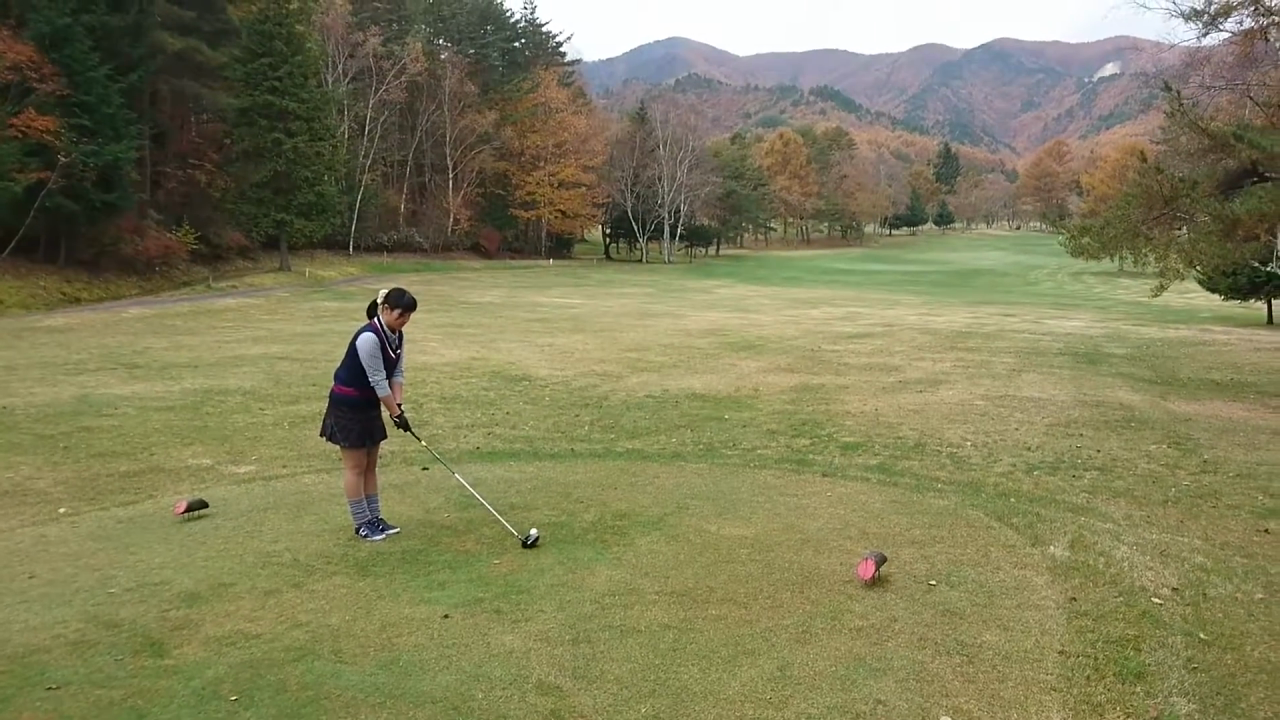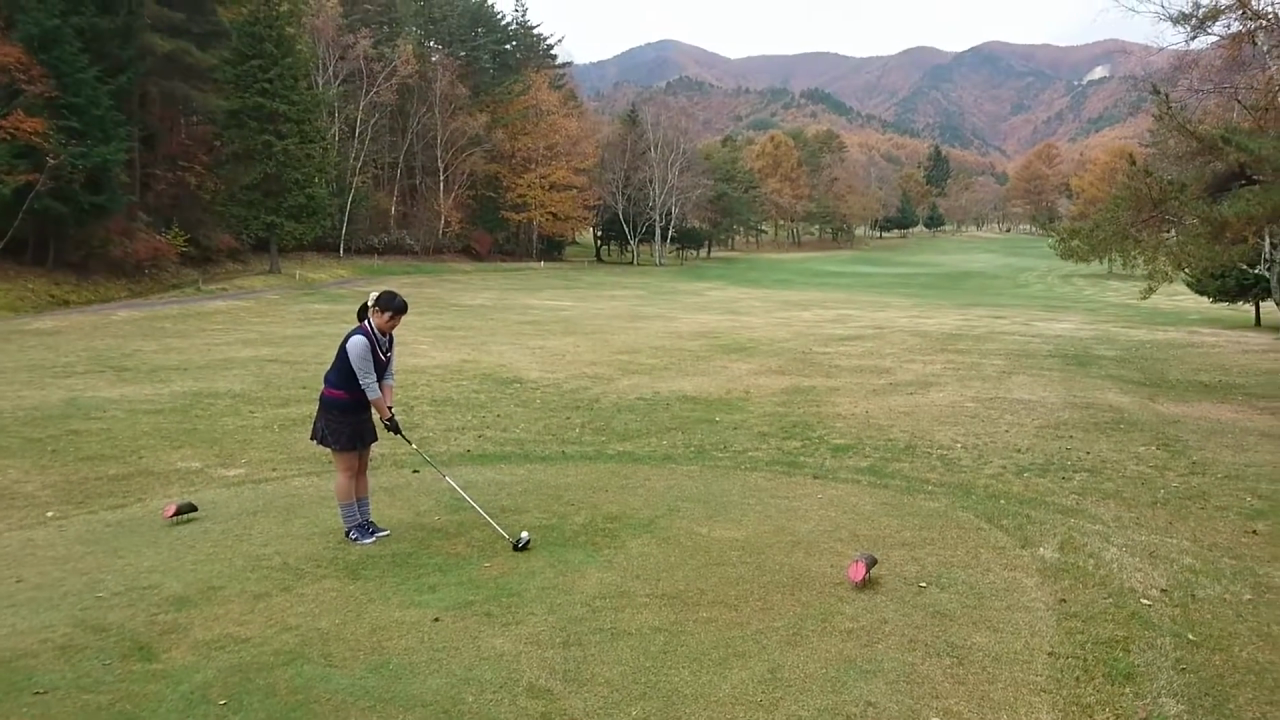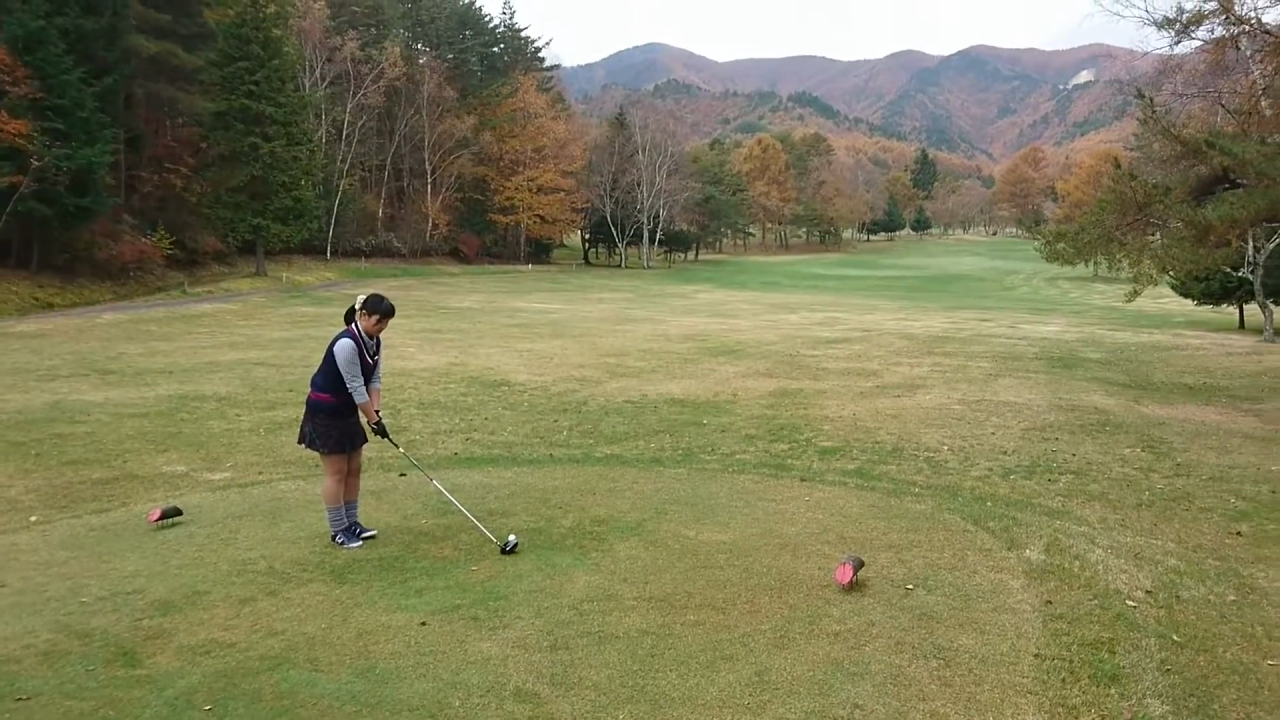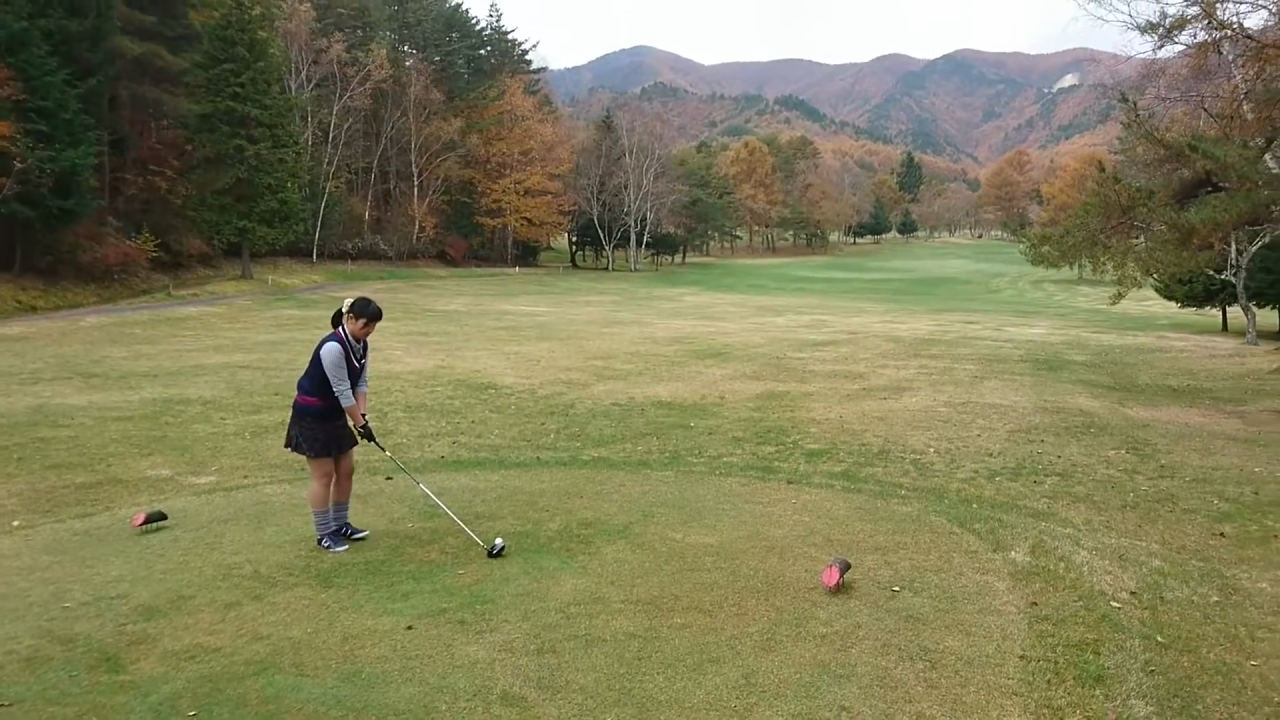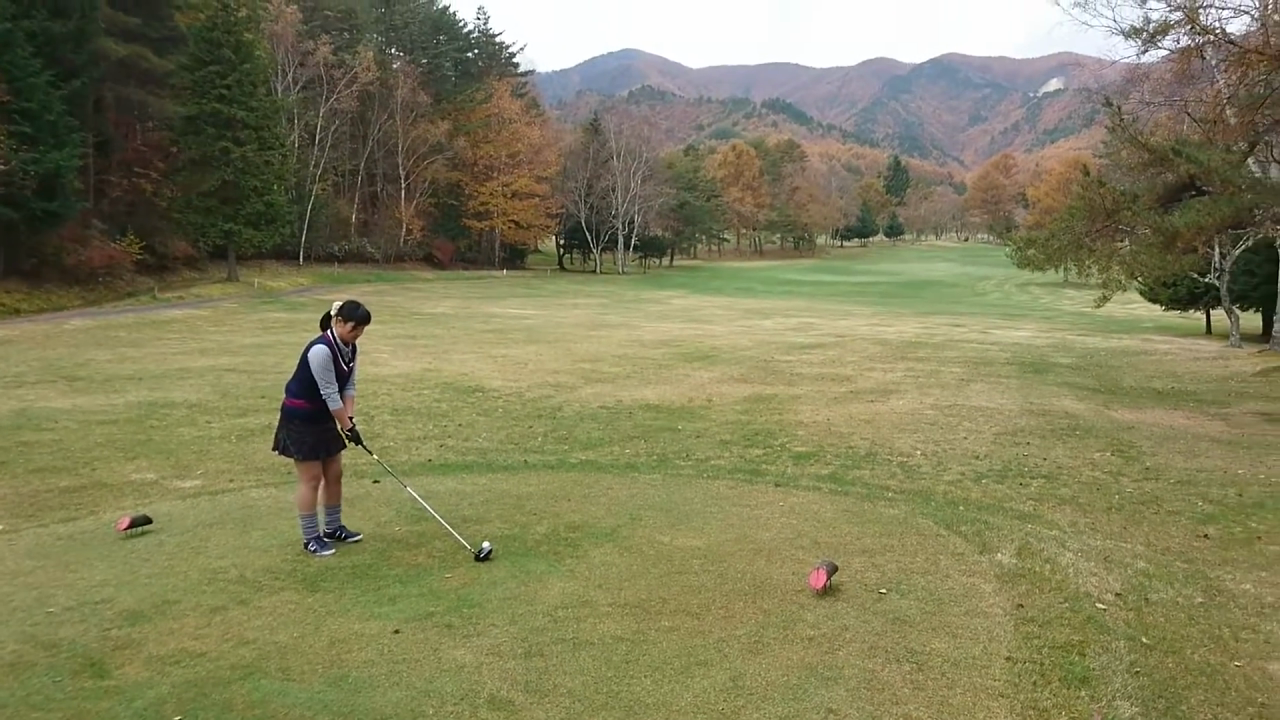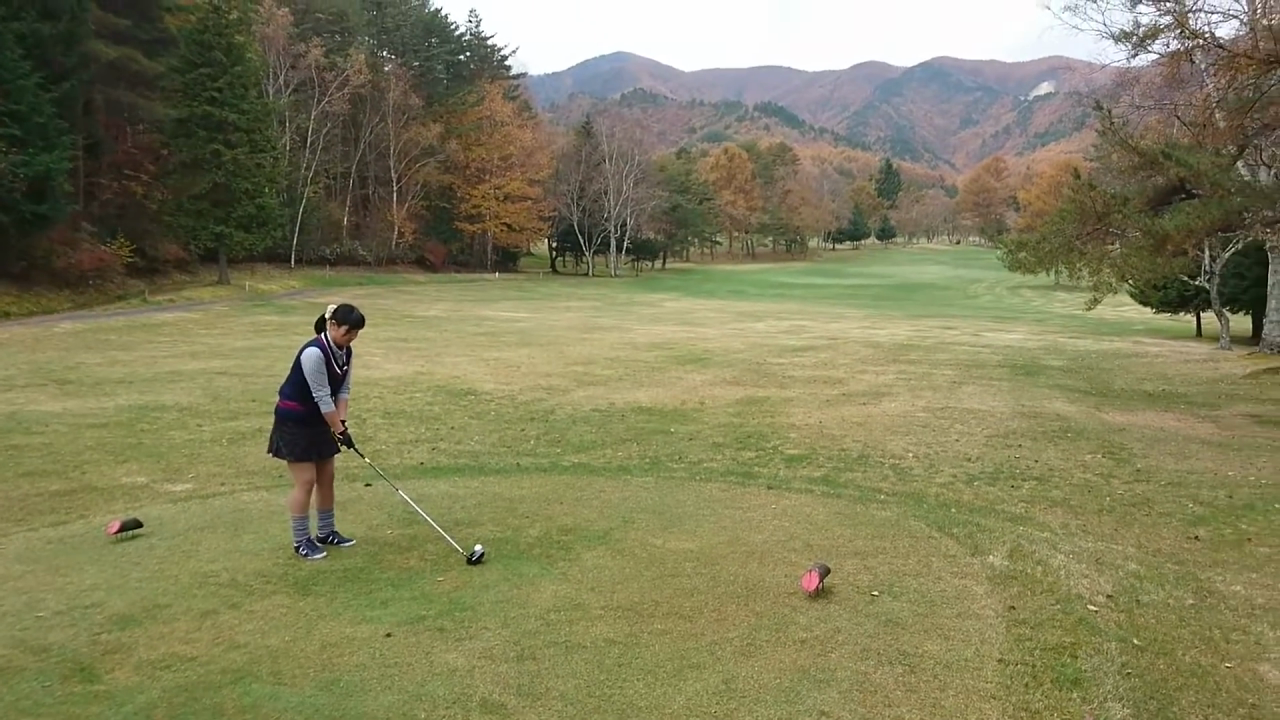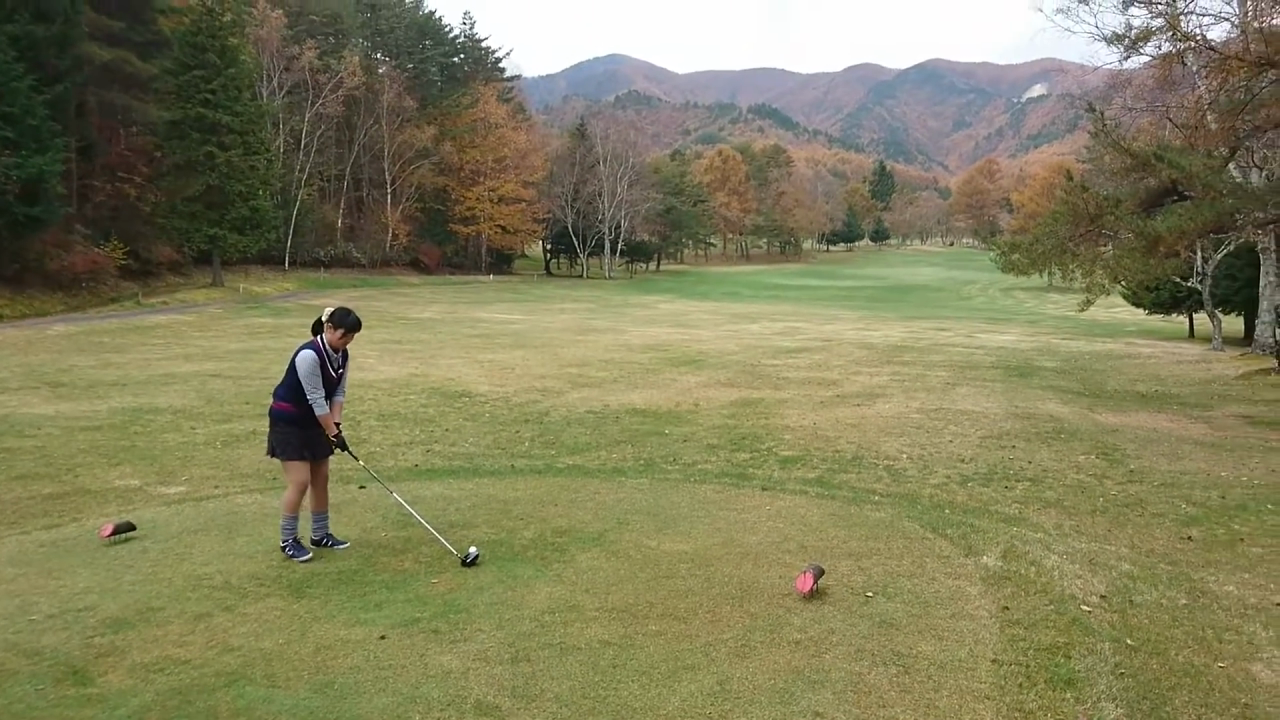
dt=0.1s
person 1, frame 1
left shoulder: (397, 336)
right shoulder: (369, 338)
left elbow: (396, 373)
right elbow: (378, 381)
left wrist: (399, 406)
right wrist: (396, 414)
left hip: (369, 405)
right hip: (347, 406)
left knee: (370, 465)
right knee: (356, 466)
left ankle: (374, 518)
right ankle: (361, 523)
person 1, frame 2
left shoulder: (387, 338)
right shoulder: (359, 340)
left elbow: (387, 376)
right elbow: (369, 383)
left wrist: (389, 409)
right wrist: (386, 417)
left hip: (359, 407)
right hip: (338, 409)
left knee: (361, 467)
right knee: (348, 469)
left ankle: (364, 521)
right ankle: (351, 526)
person 1, frame 3
left shoulder: (374, 342)
right shoulder: (346, 344)
left elbow: (374, 379)
right elbow: (356, 387)
left wrist: (376, 412)
right wrist: (374, 420)
left hip: (347, 411)
right hip: (325, 412)
left knee: (354, 469)
right knee: (336, 472)
left ankle: (350, 522)
right ankle: (338, 530)
person 1, frame 4
left shoulder: (361, 345)
right shoulder: (333, 347)
left elbow: (360, 383)
right elbow: (342, 390)
left wrist: (362, 416)
right wrist: (360, 424)
left hip: (334, 414)
right hip: (311, 415)
left knee: (346, 470)
right knee: (324, 475)
left ankle: (340, 524)
right ankle: (324, 534)
person 1, frame 5
left shoulder: (350, 348)
right shoulder: (321, 350)
left elbow: (348, 386)
right elbow: (330, 394)
left wrist: (349, 419)
right wrist: (347, 427)
left hip: (324, 418)
right hip: (300, 418)
left knee: (334, 474)
right knee: (311, 479)
left ankle: (333, 528)
right ankle: (311, 537)
person 1, frame 6
left shoulder: (345, 352)
right shoulder: (314, 353)
left elbow: (343, 390)
right elbow: (322, 396)
left wrist: (342, 422)
right wrist: (340, 430)
left hip: (318, 420)
right hip: (293, 421)
left knee: (327, 478)
right knee: (306, 481)
left ankle: (326, 532)
right ankle: (301, 540)
person 1, frame 7
left shoulder: (341, 355)
right shoulder: (309, 355)
left elbow: (338, 392)
right elbow: (316, 399)
left wrist: (336, 425)
right wrist: (333, 432)
left hip: (313, 422)
right hip: (288, 422)
left knee: (320, 479)
right knee: (299, 481)
left ankle: (320, 534)
right ankle: (289, 539)
